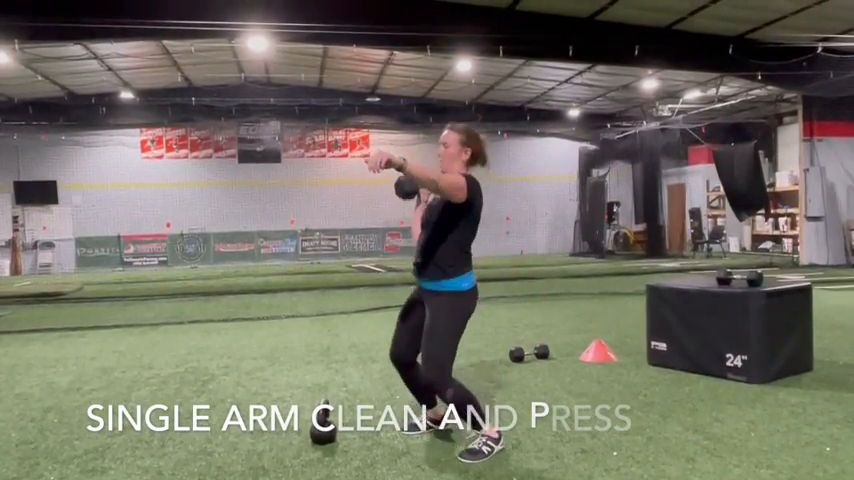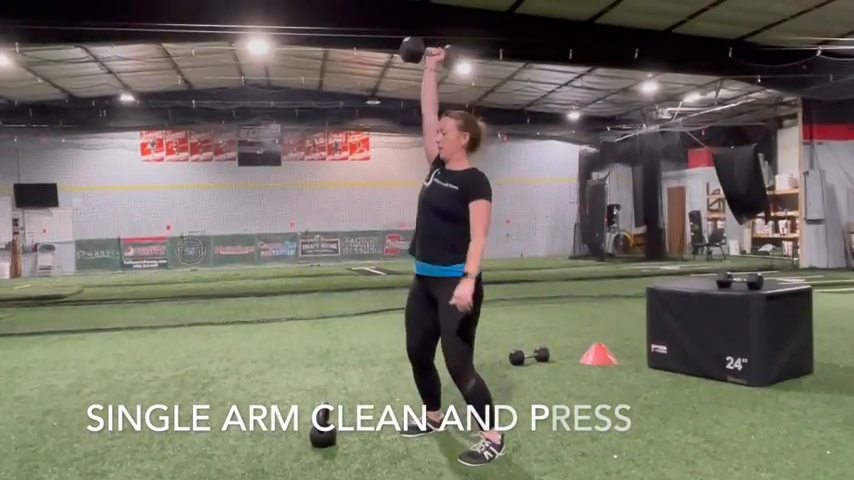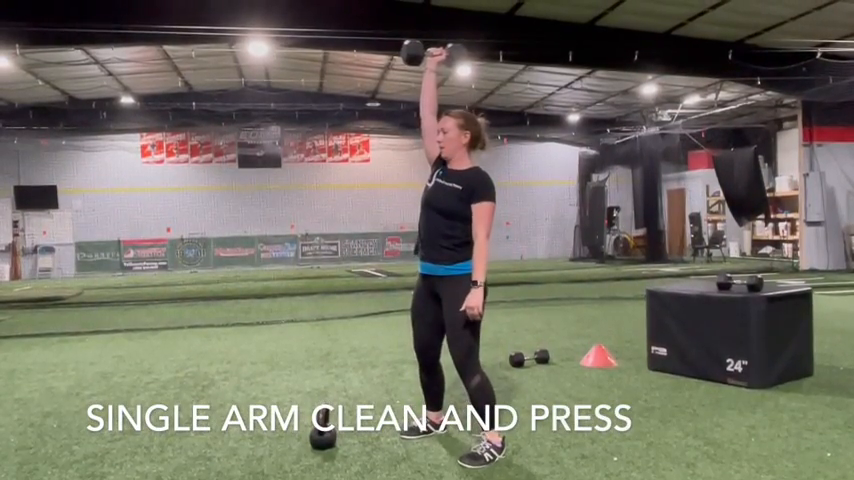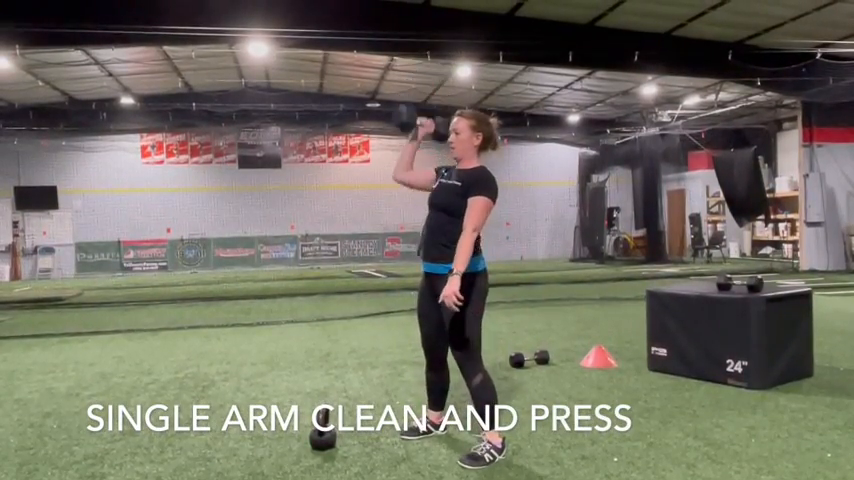
dt=0.5s
person 1, frame 1
left shoulder: (466, 187)
right shoulder: (442, 196)
left elbow: (434, 179)
right elbow: (421, 236)
left wrist: (396, 162)
right wrist: (420, 201)
left hip: (453, 293)
right hip: (426, 289)
left knee: (435, 373)
right knee: (400, 355)
left ankle: (490, 433)
right ankle: (435, 414)
person 1, frame 2
left shoulder: (474, 182)
right shoulder: (437, 168)
left elbow: (478, 238)
right elbow: (427, 112)
left wrist: (468, 281)
right wrist: (430, 68)
left hip: (455, 282)
right hip: (423, 280)
left knee: (458, 363)
right knee: (417, 354)
left ankle: (493, 438)
right ankle: (434, 418)
person 1, frame 3
left shoulder: (478, 181)
right shoulder: (438, 167)
left elbow: (481, 239)
right elbow: (425, 113)
left wrist: (477, 287)
right wrist: (430, 68)
left hip: (459, 281)
right hip: (428, 278)
left knee: (465, 360)
right knee: (425, 352)
left ankle: (494, 440)
right ankle: (434, 419)
person 1, frame 4
left shoulder: (481, 179)
right shoulder: (446, 174)
left elbow: (470, 231)
right elbow: (401, 174)
left wrist: (456, 277)
right wrist: (416, 137)
left hip: (462, 280)
right hip: (432, 276)
left knee: (467, 356)
right knee: (433, 352)
left ankle: (494, 440)
right ankle: (435, 419)
